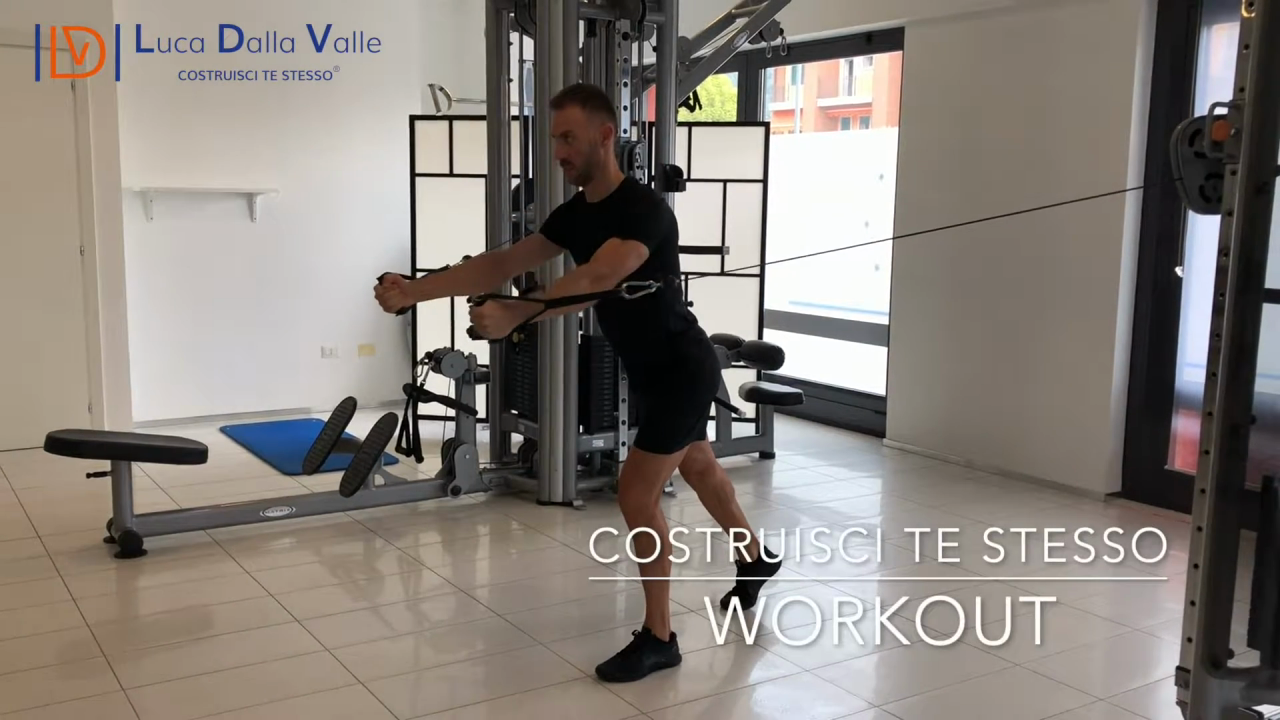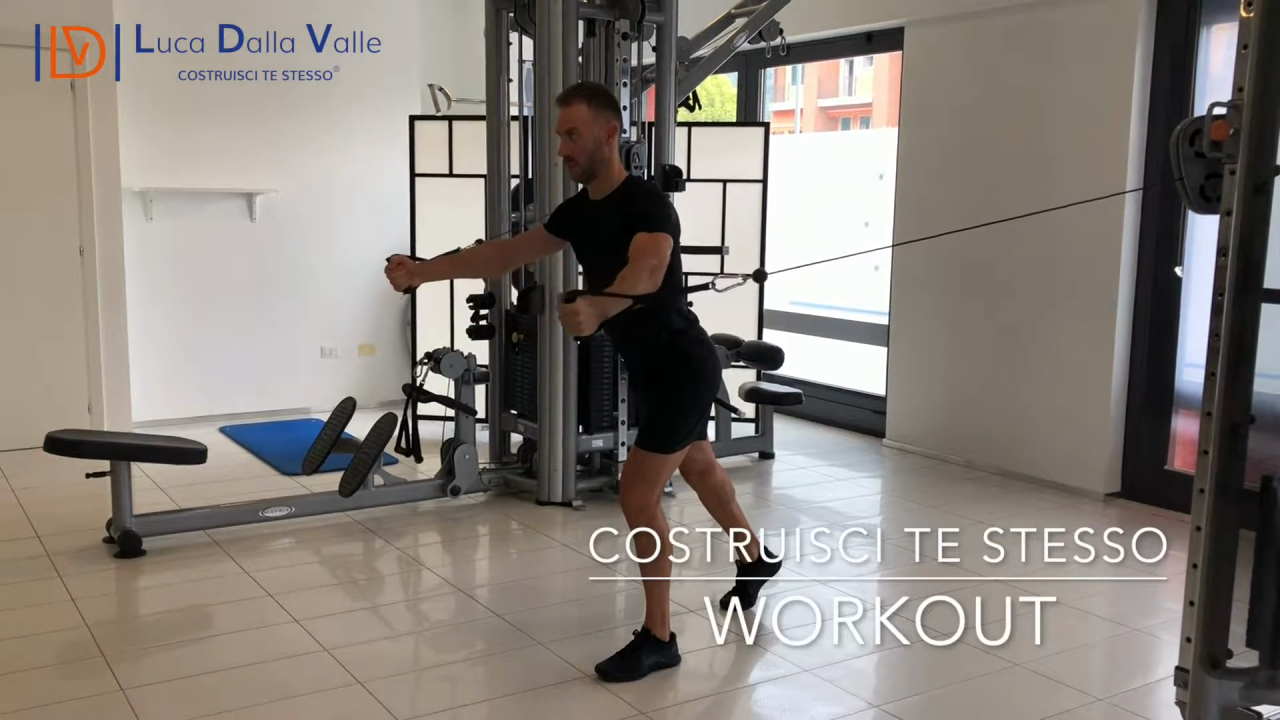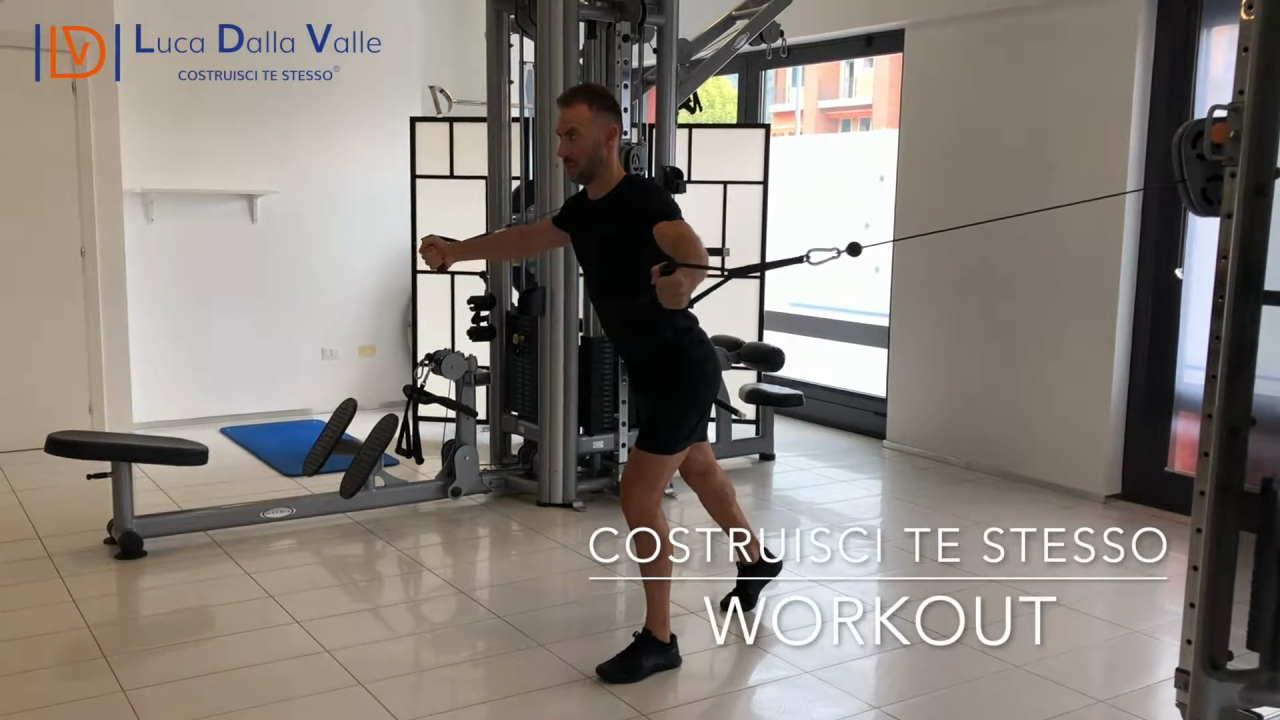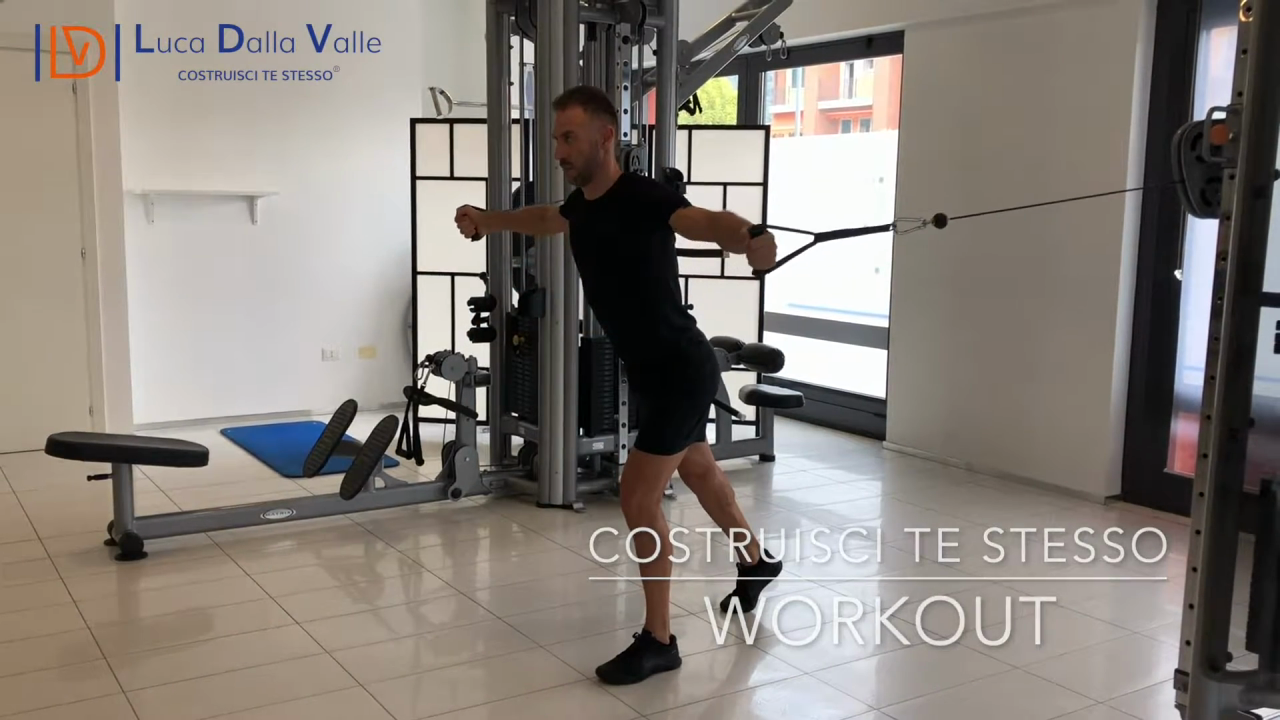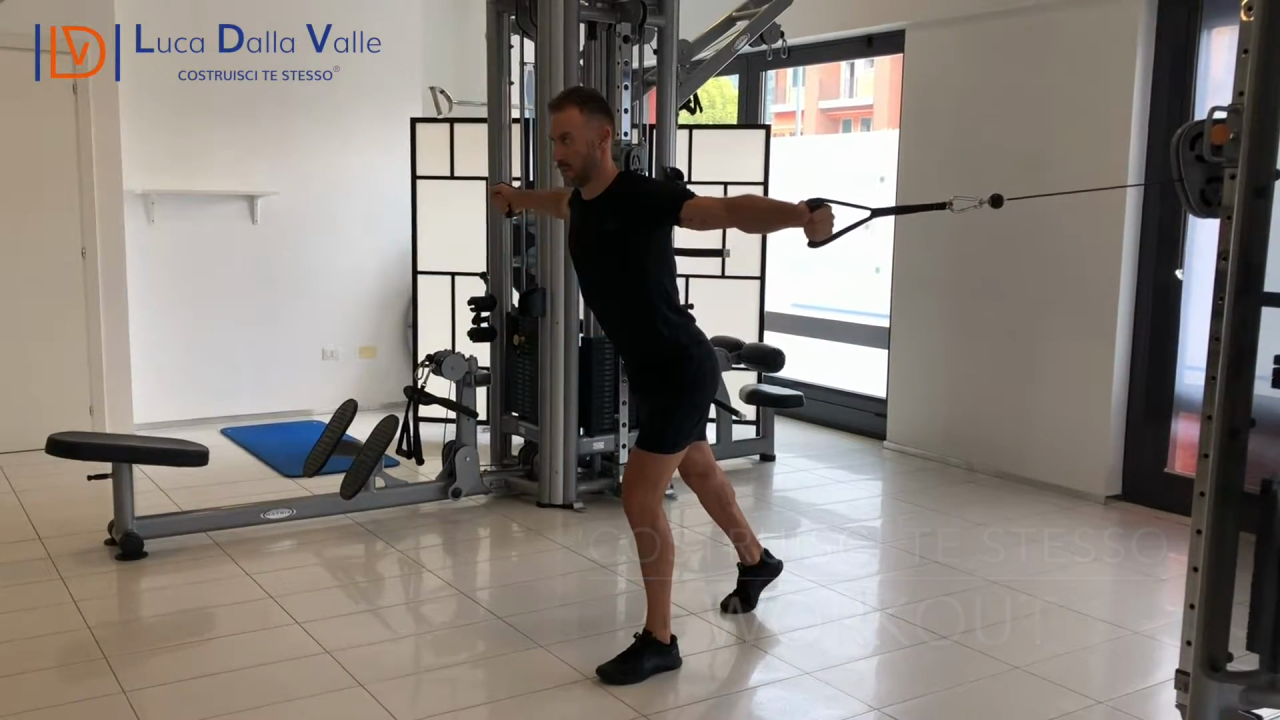
dt=0.5s
person 1, frame 1
left shoulder: (642, 209)
right shoulder: (574, 213)
left elbow: (597, 278)
right elbow: (502, 263)
left wrist: (516, 313)
right wrist: (416, 290)
left hip: (682, 369)
right hip: (650, 370)
left knee: (637, 496)
right knee: (699, 469)
left ankle: (657, 638)
right ankle: (755, 558)
person 1, frame 2
left shoulder: (646, 204)
right shoulder: (579, 210)
left elbow: (647, 271)
right elbow: (508, 253)
left wrist: (596, 308)
right wrist: (424, 270)
left hip: (682, 368)
right hip: (650, 369)
left knee: (638, 496)
right knee: (699, 469)
left ankle: (657, 638)
right ankle: (755, 558)
person 1, frame 3
left shoulder: (643, 200)
right shoulder: (583, 207)
left elbow: (685, 243)
right elbow: (527, 239)
left wrist: (681, 276)
right wrist: (459, 249)
left hip: (682, 369)
right hip: (652, 370)
left knee: (638, 496)
right knee: (700, 471)
left ankle: (658, 639)
right ankle: (757, 560)
person 1, frame 4
left shoulder: (642, 198)
right shoulder: (582, 204)
left elbow: (707, 221)
right elbow: (545, 219)
left wrist: (749, 239)
right wrist: (487, 221)
left hip: (680, 370)
right hip: (650, 369)
left knee: (638, 497)
right knee: (698, 471)
left ankle: (657, 640)
right ankle: (756, 561)
person 1, frame 5
left shoulder: (642, 197)
right shoulder: (585, 200)
left elbow: (730, 210)
left wrist: (799, 214)
right wrist: (517, 198)
left hip: (680, 368)
right hip: (649, 368)
left knee: (640, 496)
right knee: (698, 471)
left ankle: (658, 640)
right ankle: (756, 561)
